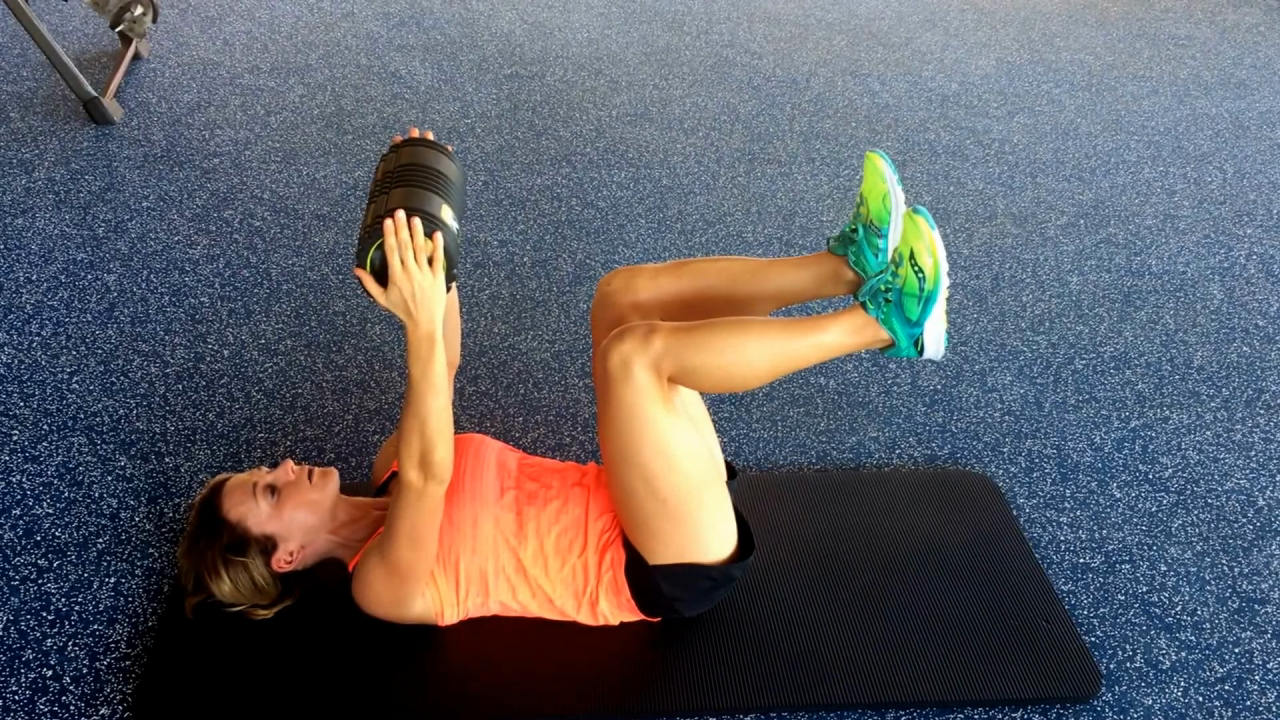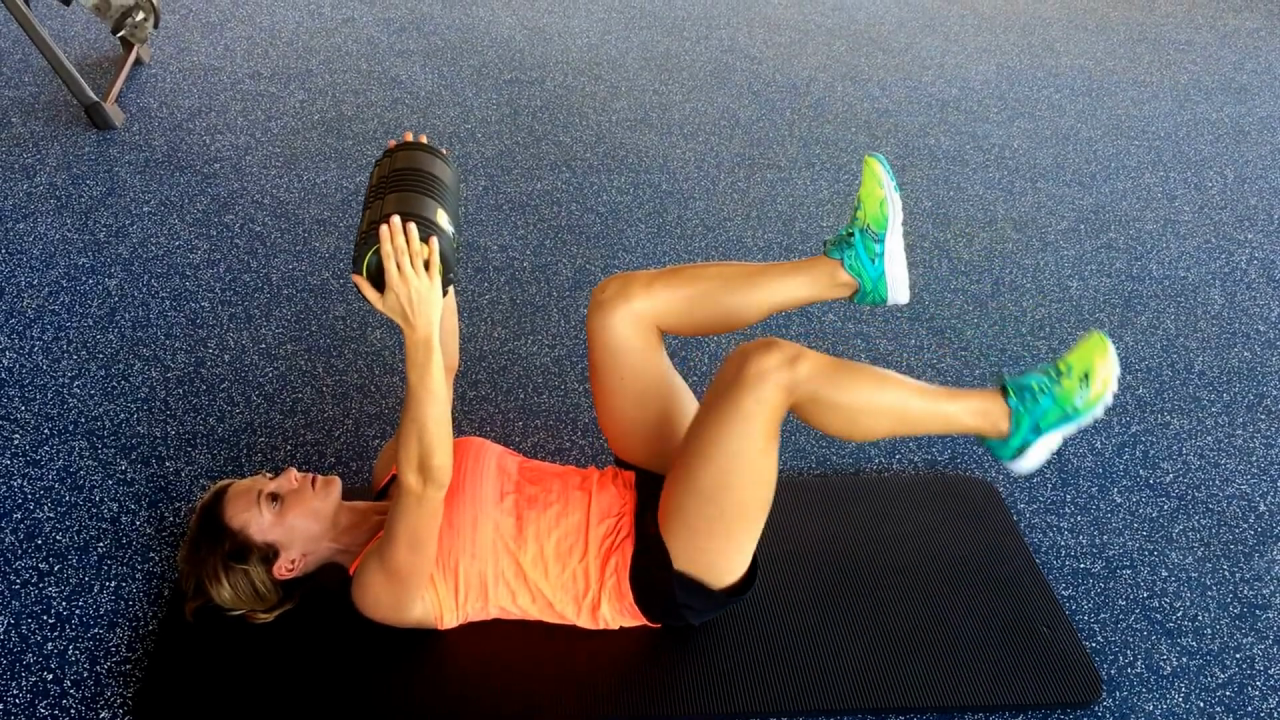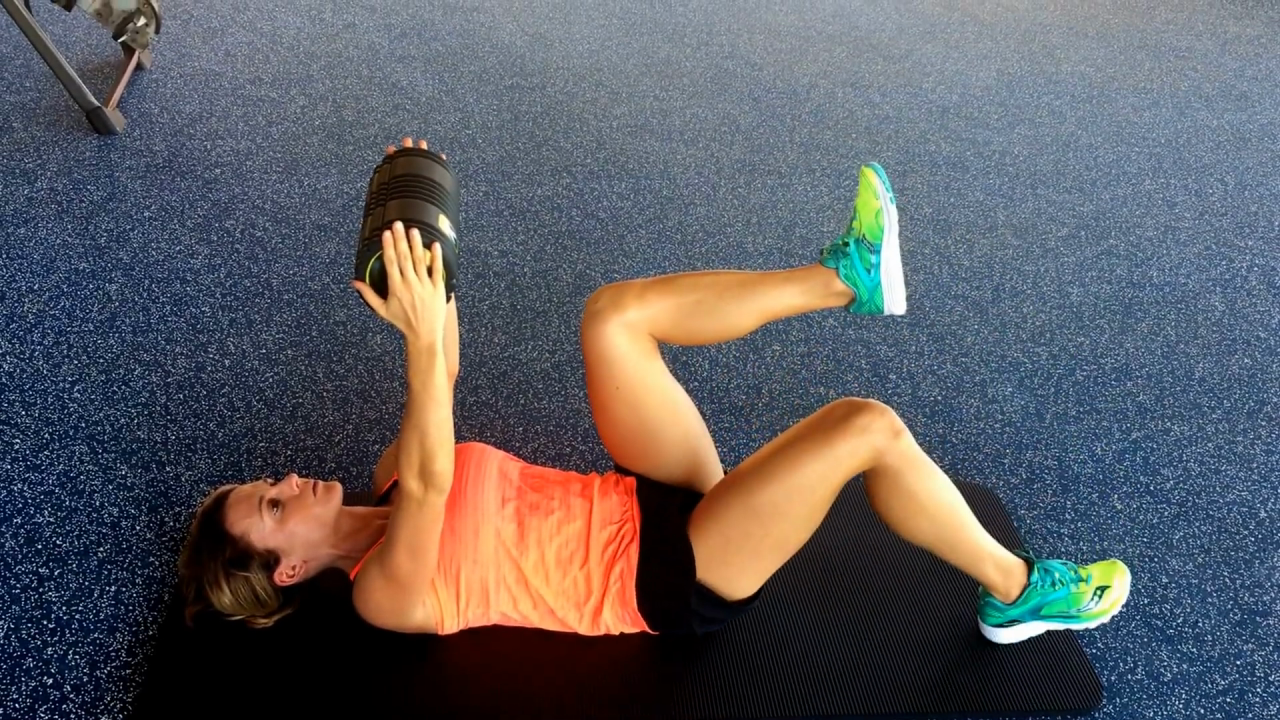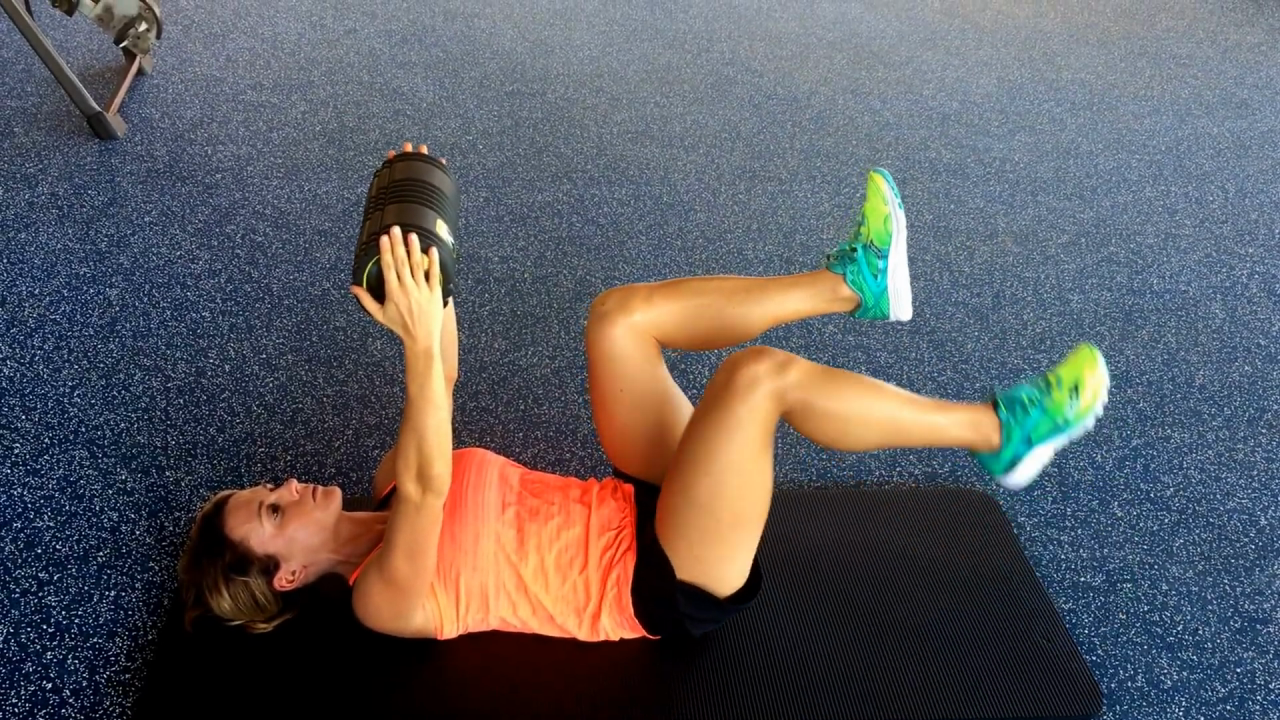
dt=1s
person 1, frame 1
left shoulder: (387, 483)
right shoulder: (385, 582)
left elbow: (443, 368)
right elbow: (431, 471)
left wrist: (434, 258)
right wrist: (420, 323)
left hip: (644, 505)
right hip: (670, 569)
left knee: (625, 294)
right knee: (635, 348)
left ankle: (850, 264)
right ankle: (884, 322)
person 1, frame 2
left shoulder: (387, 485)
right shoulder: (388, 585)
left elbow: (443, 372)
right elbow: (433, 476)
left wrist: (427, 255)
right wrist: (417, 326)
left hip: (645, 500)
right hip: (668, 574)
left knee: (621, 300)
right knee: (770, 364)
left ankle: (851, 270)
right ankle: (1009, 417)
person 1, frame 3
left shoulder: (386, 493)
right shoulder: (388, 592)
left elbow: (437, 398)
right elbow: (434, 482)
left wrist: (427, 254)
right wrist: (420, 331)
left hip: (652, 504)
right hip: (675, 575)
left knee: (616, 311)
right knee: (868, 427)
left ankle: (847, 280)
right ankle: (1016, 591)
person 1, frame 4
left shoulder: (387, 496)
right shoulder: (388, 596)
left elbow: (440, 383)
right elbow: (434, 485)
left wrist: (425, 269)
right wrist: (416, 338)
left hip: (643, 517)
right hip: (670, 585)
left knee: (621, 313)
right knee: (763, 373)
left ankle: (854, 284)
right ankle: (1001, 432)
